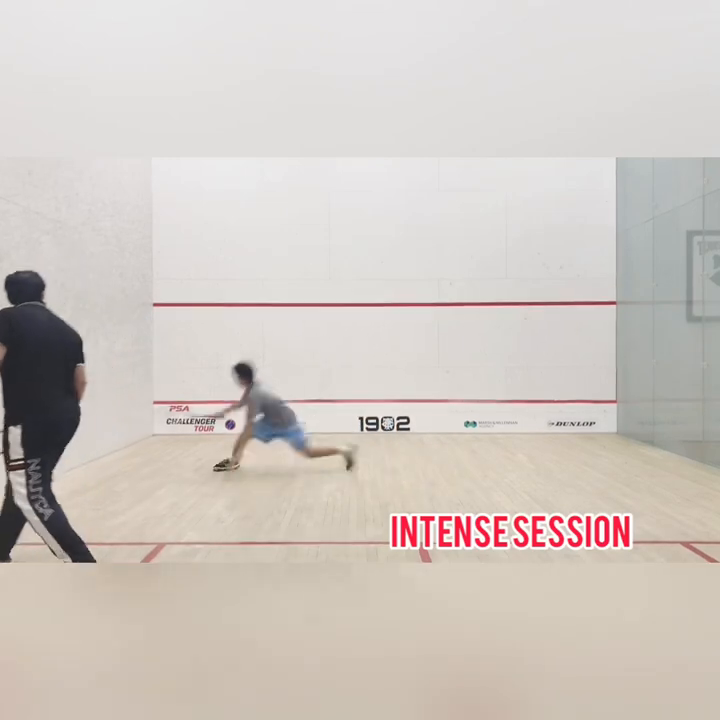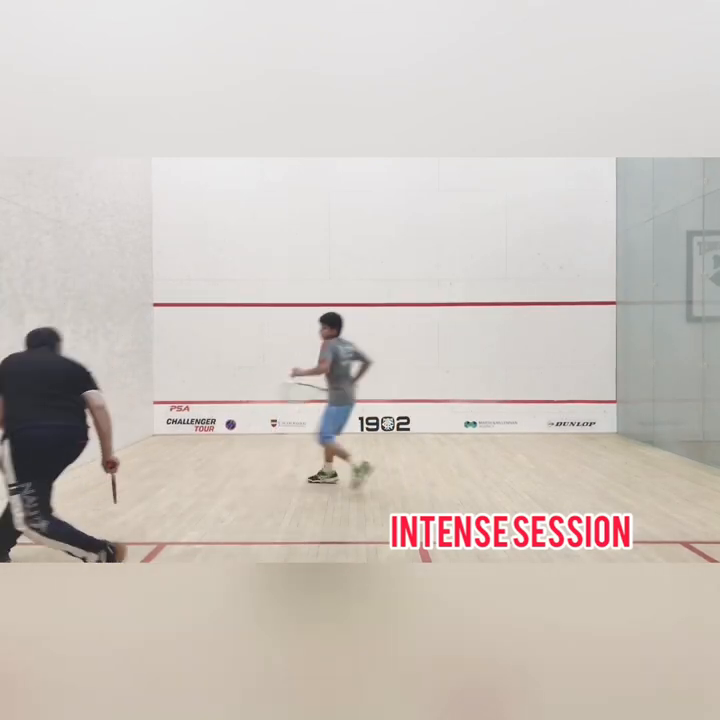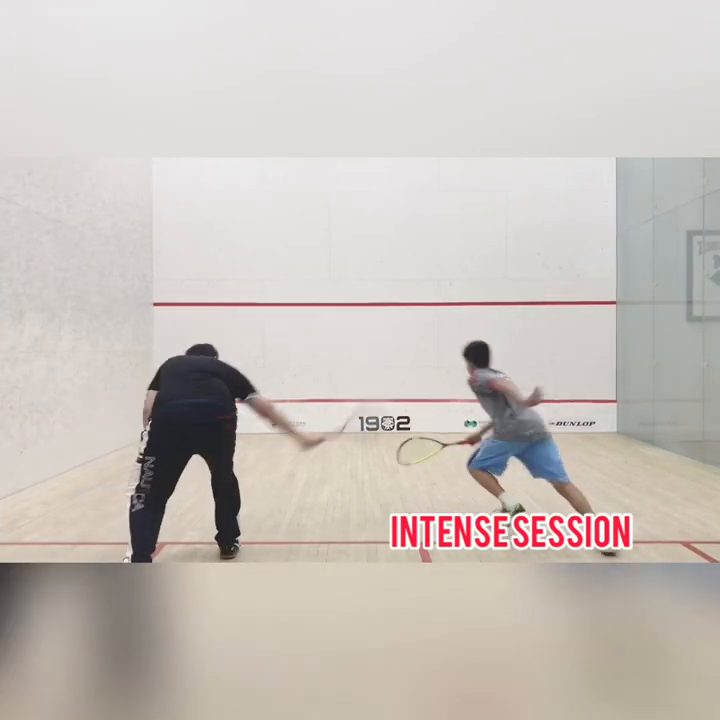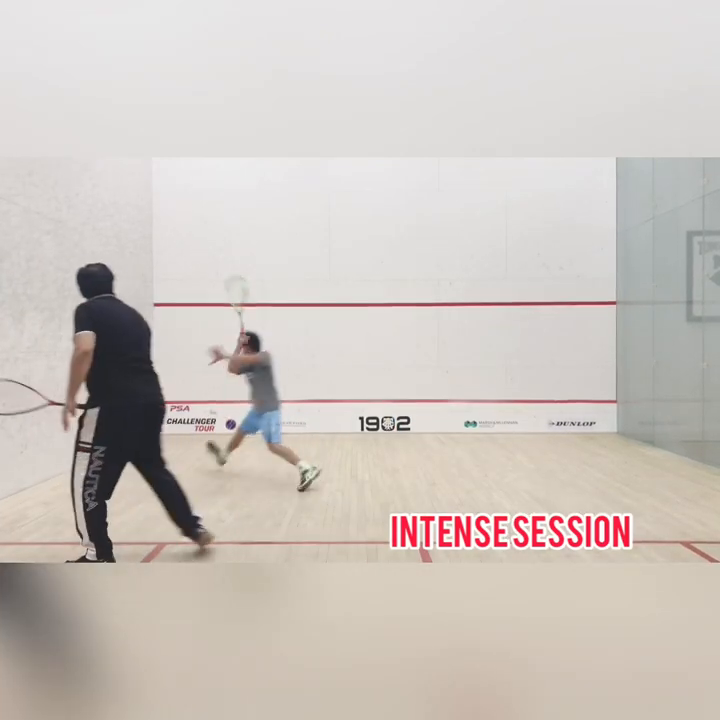
dt=1s
person 1, frame 1
right shoulder: (67, 330)
right elbow: (81, 381)
left hip: (29, 419)
right hip: (65, 417)
left knee: (33, 498)
right knee: (26, 486)
left ankle: (83, 566)
person 1, frame 2
right shoulder: (74, 367)
right elbow: (99, 407)
right wrist: (108, 452)
left hip: (27, 436)
right hip: (73, 434)
left knee: (32, 521)
right knee: (29, 495)
left ankle: (103, 554)
person 1, frame 3
left shoulder: (170, 366)
right shoulder: (227, 370)
left elbow: (148, 408)
right elbow: (265, 407)
left wrist: (154, 440)
right wrist: (300, 436)
left hip: (167, 418)
right hip: (217, 417)
left knee: (148, 496)
right knee: (223, 478)
left ankle: (139, 563)
right ankle: (228, 542)
person 1, frame 4
left shoulder: (87, 310)
right shoulder: (135, 316)
left elbow: (84, 350)
left wrist: (71, 397)
left hip: (112, 406)
right hip: (151, 401)
left knee: (89, 482)
right knee: (155, 469)
left ankle: (98, 556)
right ankle: (195, 528)
person 2, frame 1
left shoulder: (253, 396)
right shoulder: (251, 388)
left elbow: (249, 425)
right elbow: (242, 403)
left wrist: (239, 452)
right wrist: (225, 411)
left hip: (287, 423)
left knee: (308, 453)
right knee: (247, 434)
left ankle: (346, 452)
right ankle: (232, 461)
person 2, frame 2
left shoulder: (328, 344)
right shoulder: (348, 345)
left elbow: (324, 368)
right elbow: (367, 362)
left wrist: (302, 373)
left hip: (339, 400)
right hip: (345, 398)
left knee: (326, 440)
right knee: (328, 436)
left ankle: (357, 467)
right ankle: (327, 471)
person 2, frame 3
left shoulder: (476, 378)
right shoulder: (496, 375)
left elbow: (501, 384)
left wrist: (523, 400)
right wrist: (480, 433)
left hip: (511, 432)
right hip: (537, 430)
left knee: (476, 467)
right knee: (564, 484)
left ankle: (511, 505)
person 2, frame 4
left shoulder: (264, 357)
right shoulder: (246, 364)
left elbow: (239, 362)
right elbow: (233, 368)
left wrist: (224, 355)
left hip: (269, 408)
right hip: (258, 408)
left knee: (273, 445)
right knee: (241, 431)
left ankle: (307, 470)
right ankle: (223, 455)
